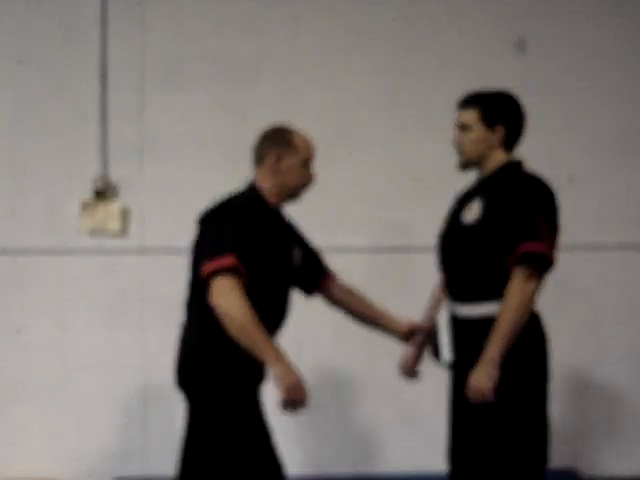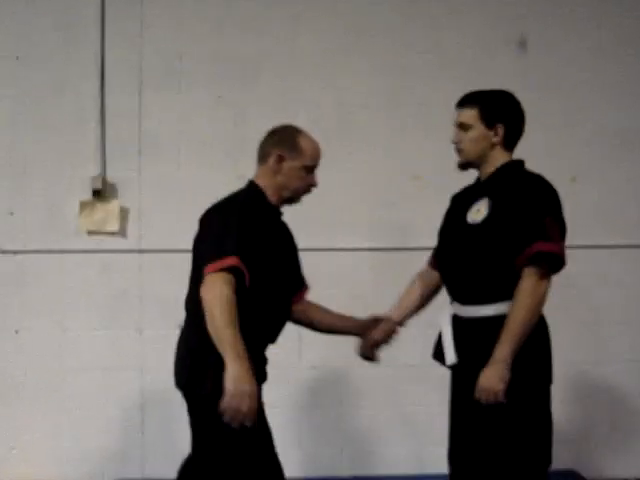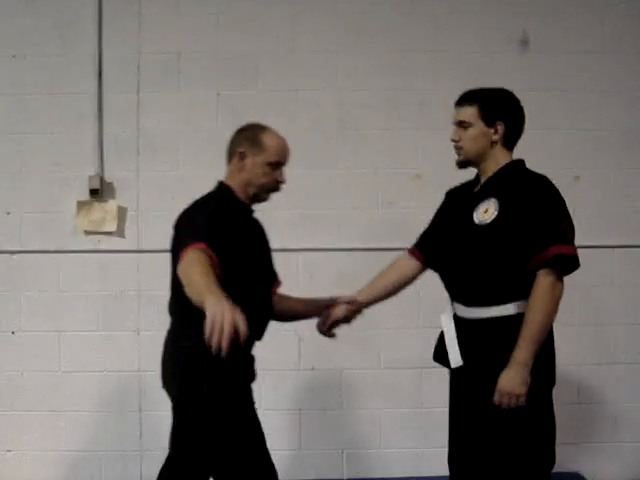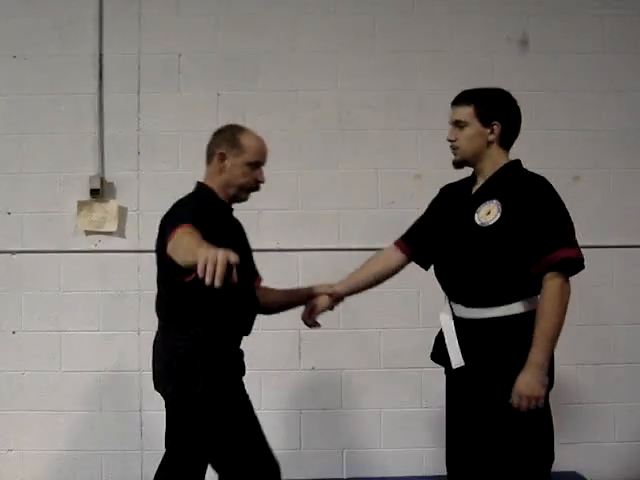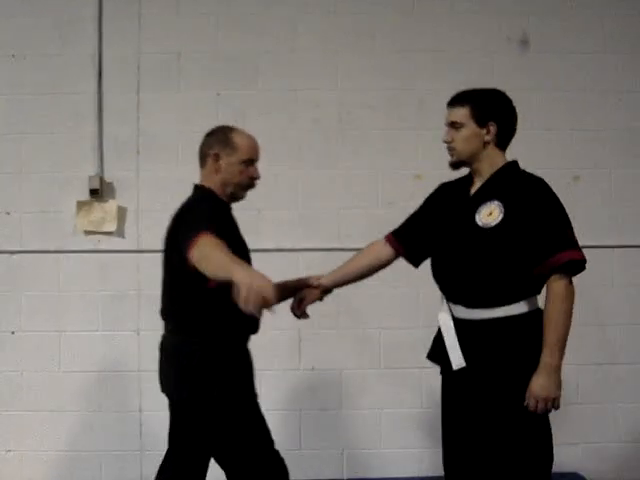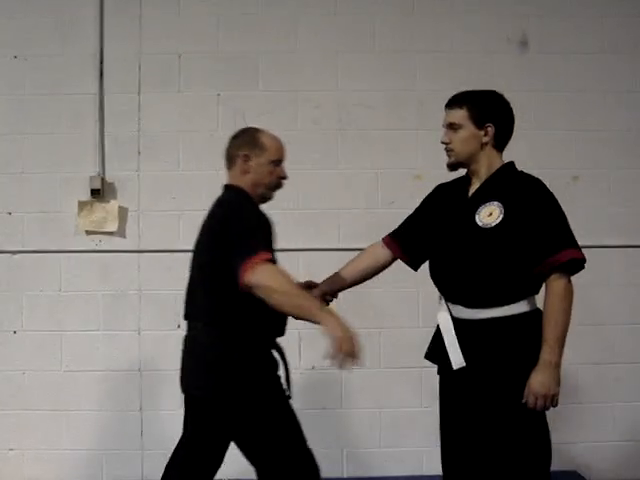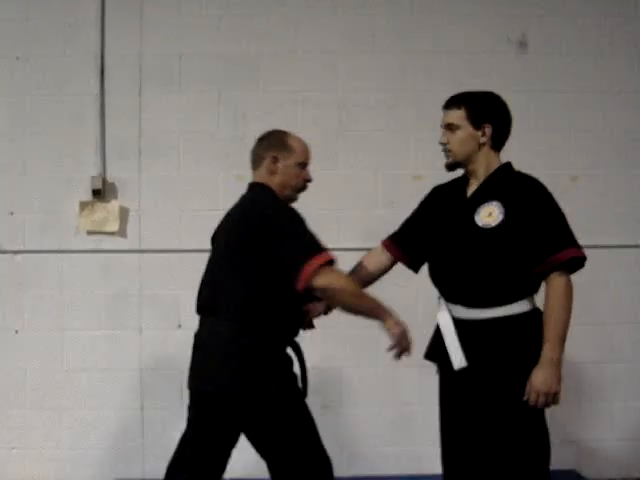
dt=0.2s
person 1, frame 1
left shoulder: (525, 191)
right shoulder: (470, 197)
left elbow: (525, 279)
left wrist: (491, 361)
right wrist: (420, 340)
left hip: (506, 350)
right hip: (470, 346)
person 1, frame 2
left shoulder: (529, 192)
right shoulder: (465, 198)
left elbow: (535, 278)
right elbow: (435, 271)
left wrist: (501, 361)
right wrist: (390, 324)
left hip: (509, 350)
right hip: (469, 346)
person 1, frame 3
left shoulder: (532, 192)
right shoulder: (459, 198)
left elbow: (549, 279)
right elbow: (415, 259)
left wrist: (521, 364)
right wrist: (354, 305)
left hip: (510, 349)
right hip: (467, 350)
person 1, frame 4
left shoulder: (530, 193)
right shoulder: (452, 197)
left elbow: (556, 281)
right elbow: (400, 252)
left wrist: (536, 366)
right wrist: (335, 293)
left hip: (511, 347)
right hip: (464, 349)
person 1, frame 5
left shoulder: (528, 194)
right shoulder: (447, 197)
left elbow: (559, 281)
right elbow: (389, 246)
left wrist: (549, 368)
right wrist: (323, 285)
left hip: (510, 349)
right hip: (460, 349)
person 1, frame 6
left shoulder: (526, 195)
right shoulder: (444, 197)
left elbow: (559, 280)
right elbow: (388, 248)
left wrist: (548, 365)
right wrist: (324, 289)
left hip: (510, 348)
right hip: (458, 349)
person 1, frame 7
left shoulder: (524, 194)
right shoulder: (442, 199)
left elbow: (558, 278)
right elbow: (387, 253)
left wrist: (549, 362)
left hip: (511, 347)
right hip: (458, 348)
person 2, frame 1
left shoulder: (281, 230)
right shoulder: (230, 217)
left elbow: (331, 287)
right elbow: (224, 296)
left wrist: (394, 326)
right wrist: (278, 364)
left hip: (224, 364)
right hip: (216, 364)
person 2, frame 2
left shoulder: (278, 232)
right shoulder: (233, 215)
left elbow: (295, 305)
right elbow: (216, 291)
left wrist: (360, 327)
right wrist: (239, 367)
left hip: (222, 365)
right hip: (213, 366)
person 2, frame 3
left shoulder: (249, 226)
right shoulder: (208, 215)
left elbow: (267, 301)
right elbow: (193, 263)
left wrist: (325, 307)
right wrist: (217, 301)
left hip: (215, 366)
right hip: (203, 365)
person 2, frame 4
left shoulder: (227, 222)
right shoulder: (192, 212)
left elbow: (250, 296)
right elbow: (181, 242)
left wrist: (307, 295)
right wrist: (207, 251)
left hip: (194, 361)
right hip: (197, 362)
person 2, frame 5
left shoulder: (215, 215)
right shoulder: (200, 213)
left elbow: (238, 296)
right elbow: (202, 249)
left wrist: (296, 287)
right wrist: (247, 275)
left hip: (193, 359)
right hip: (207, 363)
person 2, frame 6
left shoulder: (228, 212)
right shoulder: (241, 215)
right elbow: (260, 276)
left wrist: (302, 292)
right wrist: (328, 319)
left hip: (209, 358)
right hip: (236, 363)
person 2, frame 7
left shoulder: (241, 215)
right shoulder: (275, 215)
right elbow: (324, 278)
left wrist: (303, 298)
right wrist: (385, 316)
left hip: (214, 354)
right hip: (251, 360)
